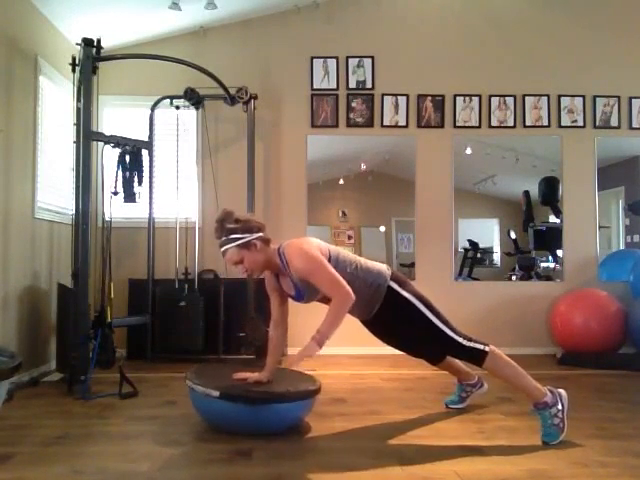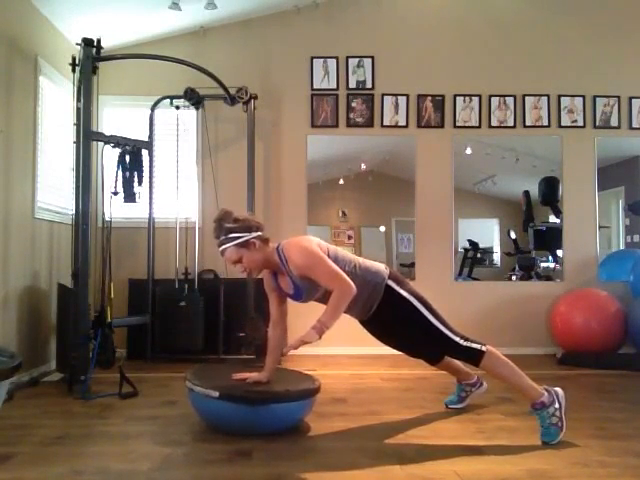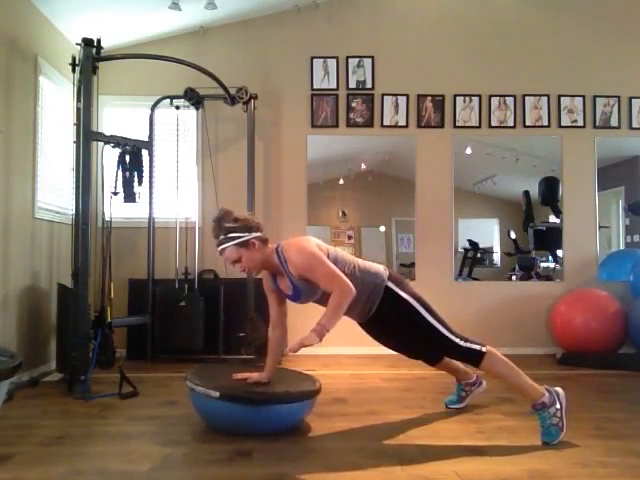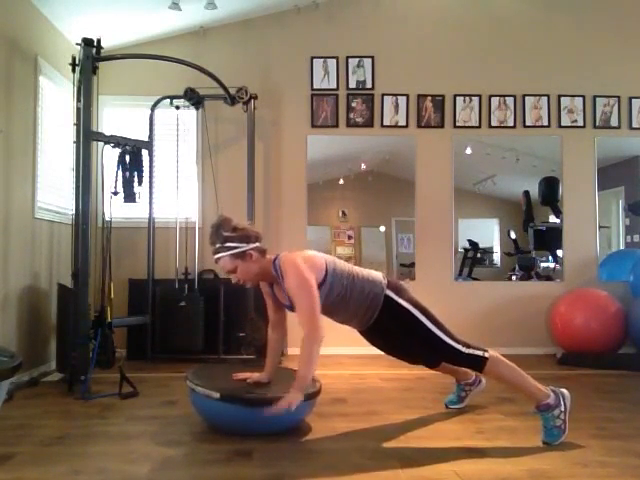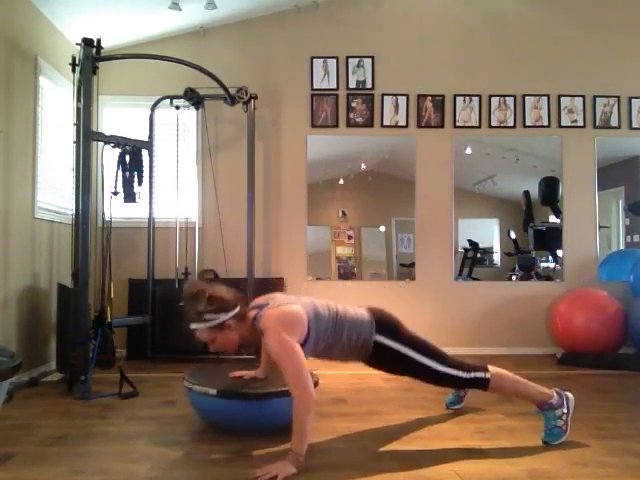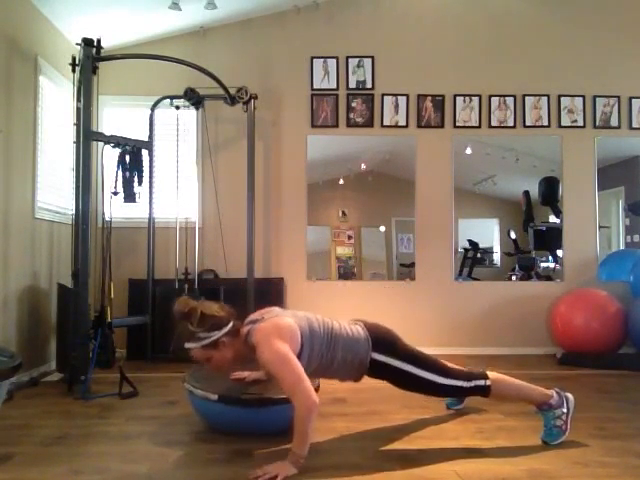
dt=0.4s
person 1, frame 1
left shoulder: (298, 254)
right shoulder: (272, 276)
left elbow: (344, 296)
right elbow: (278, 325)
left wrist: (316, 342)
right wrist: (266, 373)
left hip: (390, 293)
right hip: (371, 312)
left knee: (460, 345)
right knee: (428, 351)
left ankle: (547, 399)
right ankle: (469, 383)
person 1, frame 2
left shoulder: (297, 252)
right shoulder: (271, 276)
left elbow: (346, 287)
right elbow: (277, 325)
left wrist: (317, 330)
right wrist: (266, 373)
left hip: (386, 292)
right hip: (368, 312)
left knee: (456, 345)
right knee: (426, 351)
left ankle: (544, 399)
right ankle: (469, 382)
person 1, frame 3
left shoulder: (297, 253)
right shoulder: (270, 277)
left elbow: (345, 290)
right elbow: (277, 326)
left wrist: (317, 333)
right wrist: (266, 373)
left hip: (386, 294)
right hip: (368, 313)
left knee: (456, 345)
right knee: (425, 353)
left ankle: (545, 399)
right ankle: (469, 382)
person 1, frame 4
left shoulder: (294, 269)
right shoulder: (268, 279)
left elbow: (313, 332)
right elbow: (276, 327)
left wrist: (298, 389)
right wrist: (266, 373)
left hip: (386, 302)
right hip: (368, 319)
left knee: (459, 352)
right knee: (425, 357)
left ankle: (549, 400)
right ankle: (467, 383)
person 1, frame 5
left shoulder: (273, 328)
right shoulder: (256, 308)
left elbow: (304, 398)
right wrist: (261, 370)
left hip: (376, 336)
right hip: (363, 328)
left knee: (455, 373)
left ankle: (552, 400)
right ankle: (461, 386)
person 1, frame 6
left shoulder: (266, 343)
right shoulder: (250, 324)
left elbow: (308, 403)
right wrist: (261, 373)
left hip: (373, 352)
right hip: (360, 342)
left knee: (459, 383)
right knee: (438, 376)
left ankle: (553, 400)
right ankle: (460, 387)
